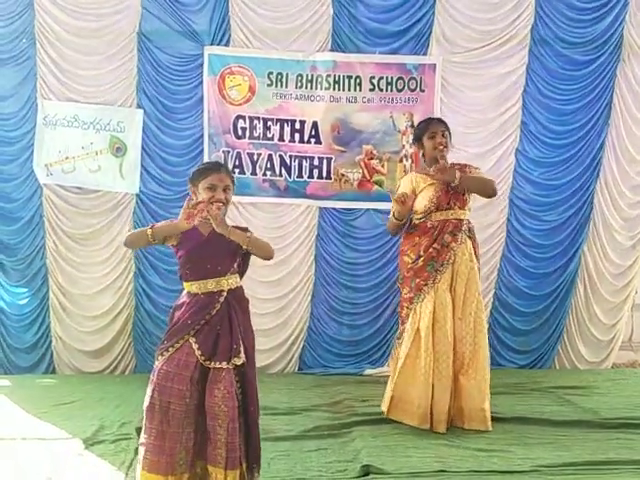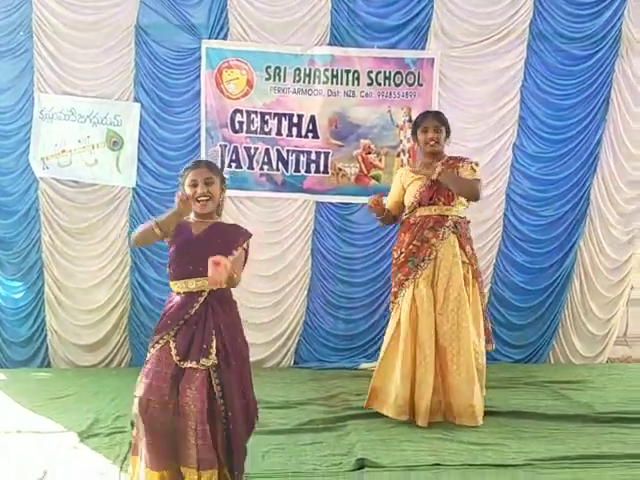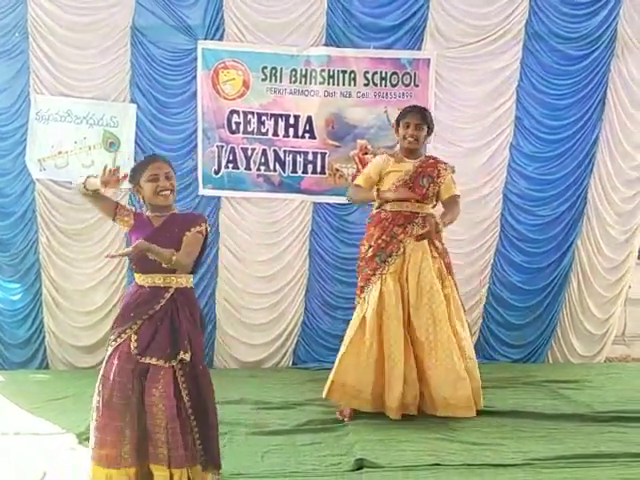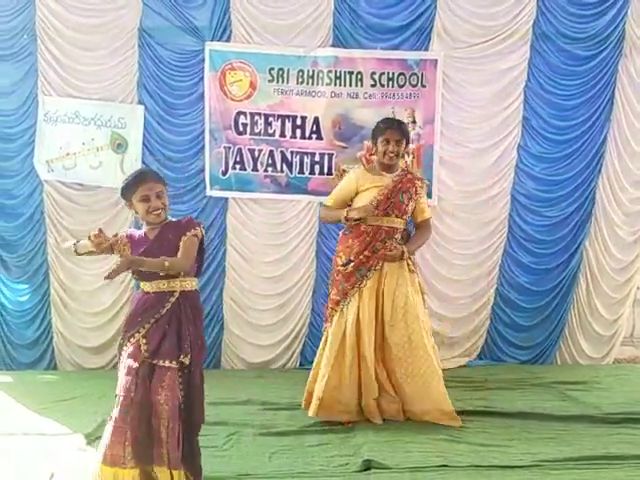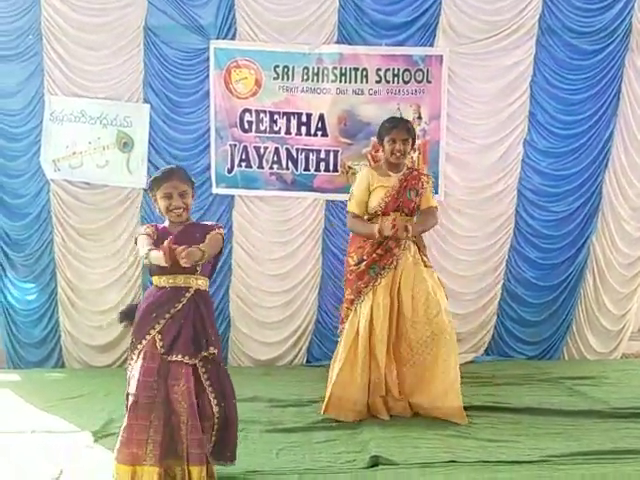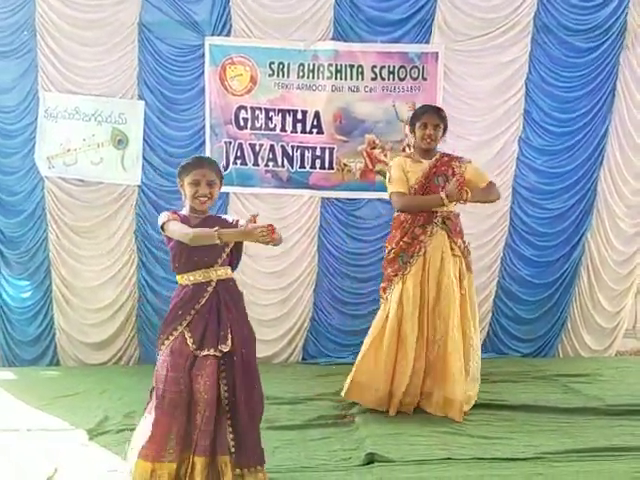
dt=0.4s
person 1, frame 1
left shoulder: (237, 233)
right shoulder: (180, 230)
left elbow: (268, 253)
right elbow: (129, 241)
left wrist: (225, 229)
right wrist: (178, 225)
left hip: (229, 322)
right hip: (191, 319)
left knee: (224, 403)
right knee: (173, 398)
person 1, frame 2
left shoulder: (235, 235)
right shoulder: (175, 226)
left elbow: (233, 279)
right elbow: (137, 240)
left wrist: (226, 271)
right wrist: (172, 216)
left hip: (216, 321)
right hip: (176, 319)
left knee: (205, 403)
right knee: (153, 397)
person 1, frame 3
left shoulder: (193, 222)
right shoulder: (134, 220)
left elbow: (185, 262)
right elbow: (85, 188)
left wrist: (147, 249)
right wrist: (101, 183)
left hip: (176, 315)
right hip: (136, 313)
left knee: (172, 396)
right knee: (120, 392)
person 1, frame 4
left shoulder: (188, 227)
right shoulder: (131, 239)
left elbow: (184, 264)
right elbow: (74, 248)
left wrist: (138, 263)
right wrist: (93, 245)
left hip: (180, 320)
right hip: (144, 320)
left knee: (170, 396)
right knee: (133, 394)
person 1, frame 5
left shoulder: (208, 230)
right shoulder: (149, 232)
left elbow: (212, 246)
right elbow: (147, 253)
left wrist: (187, 256)
right wrist: (163, 258)
left hip: (194, 318)
right hip: (156, 317)
left knee: (204, 393)
right knee: (149, 393)
person 1, frame 6
left shoulder: (228, 225)
right shoulder: (171, 220)
left elbow: (276, 238)
right elbow: (190, 236)
left wrist: (263, 233)
right wrist: (237, 234)
left hip: (224, 310)
right hip: (186, 310)
left knee: (219, 386)
right knee: (173, 385)
person 2, frame 1
left shoulder: (464, 172)
right shoulder: (412, 180)
left elbow: (492, 189)
right elbow: (394, 228)
left wrist: (452, 176)
right wrist: (399, 214)
left hip: (461, 258)
right hip: (425, 259)
left knee: (464, 327)
right knee: (427, 325)
left ankle: (461, 403)
right ankle: (421, 404)
person 2, frame 2
left shoulder: (461, 166)
right shoulder: (405, 174)
left elbow: (475, 192)
right elbow: (390, 216)
left wrist: (435, 174)
right wrist: (378, 210)
left hip: (452, 254)
right hip: (414, 253)
left knee: (454, 324)
right knee: (413, 321)
left ankle: (453, 399)
right ankle: (409, 398)
person 2, frame 3
left shoulder: (439, 169)
right shoulder: (384, 162)
left elbow: (454, 207)
right elbow: (354, 193)
left wrist: (437, 223)
right wrist: (388, 192)
left hip: (422, 248)
right hip: (382, 247)
left knee: (432, 318)
right knee: (376, 314)
left ankle: (439, 394)
right ankle: (357, 394)
person 2, frame 4
left shoulder: (413, 183)
right shoulder: (358, 176)
left elbow: (424, 227)
right elbow: (324, 213)
left wrist: (405, 251)
right wrist: (351, 213)
left hip: (395, 263)
right hip: (356, 261)
left knee: (405, 331)
right knee: (353, 329)
left ankle: (416, 401)
right ankle: (348, 403)
person 2, frame 5
left shoulder: (420, 179)
right shoulder: (367, 176)
left elbow: (431, 216)
right elbow: (352, 219)
left wrist: (407, 228)
right wrist: (379, 229)
left hip: (409, 260)
right hip: (371, 260)
left knee: (429, 324)
right knee: (366, 329)
left ankle: (426, 397)
right ankle: (358, 400)
person 2, frame 6
left shoulder: (456, 165)
right shoulder: (400, 164)
left elbow: (493, 192)
right elbow: (400, 203)
left wrist: (464, 193)
right wrist: (442, 197)
left hip: (447, 250)
right hip: (408, 249)
left knee: (447, 319)
right knee: (401, 317)
left ankle: (443, 392)
right ankle: (383, 391)
